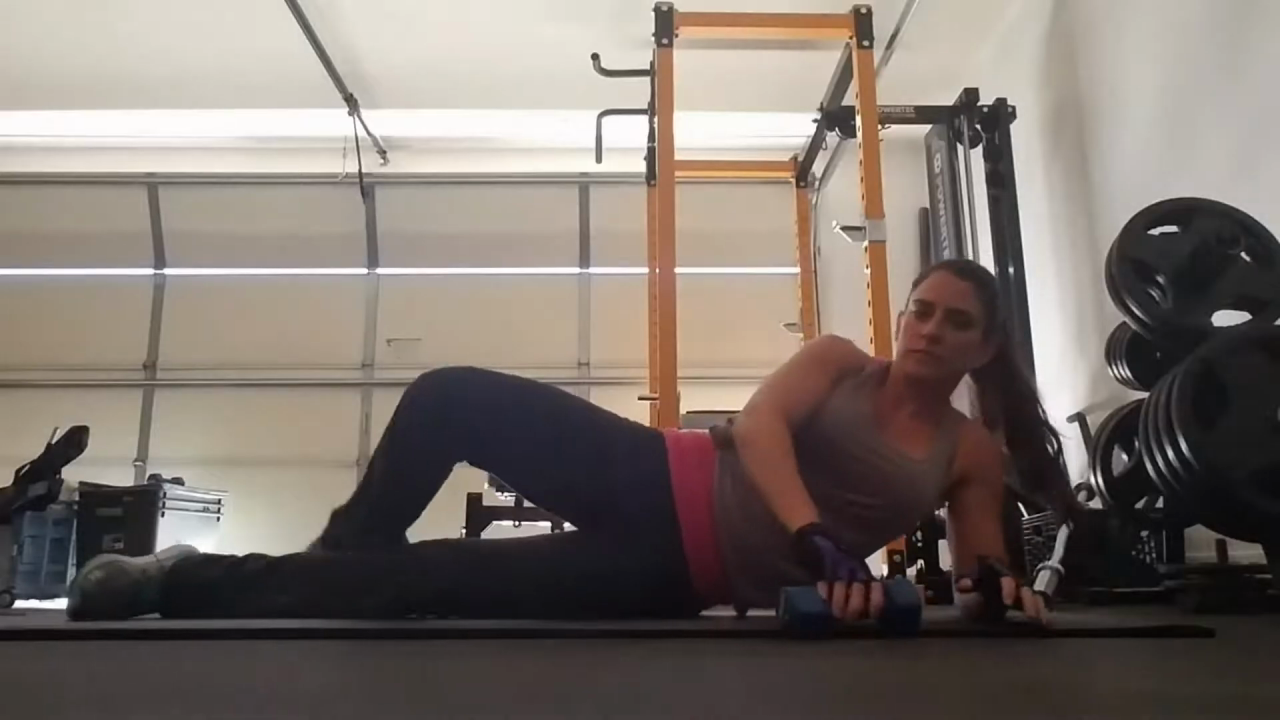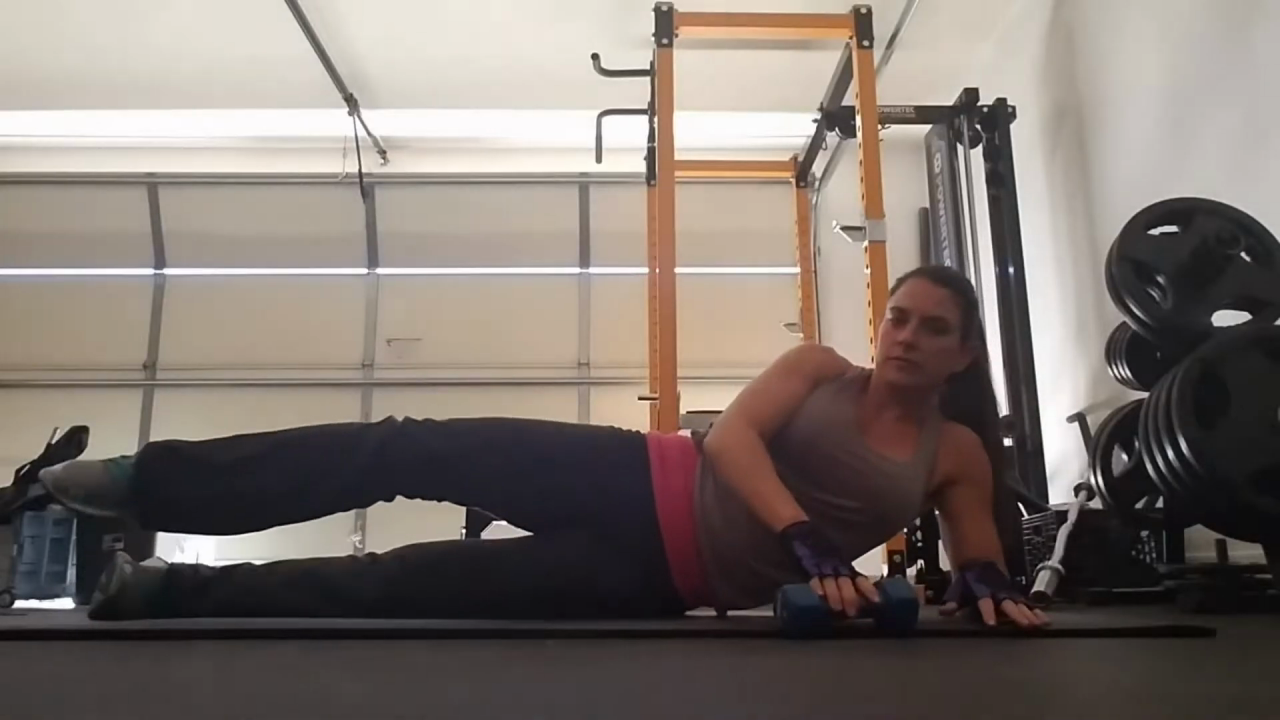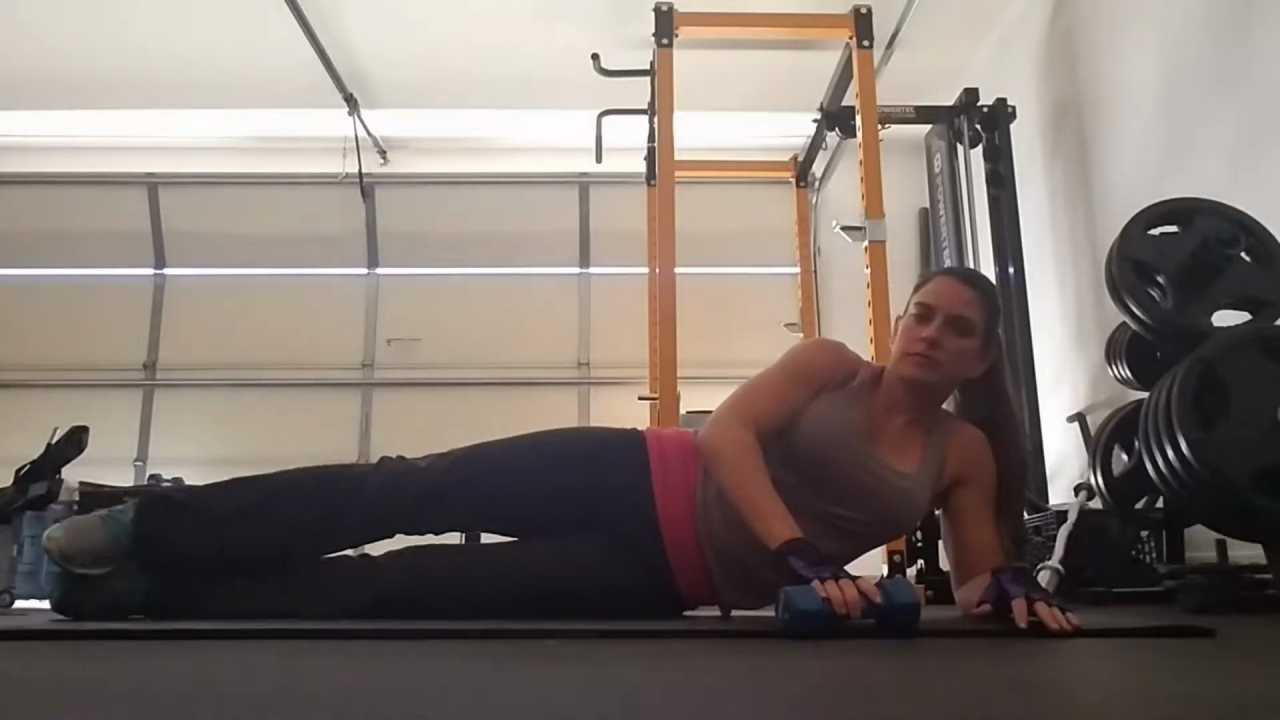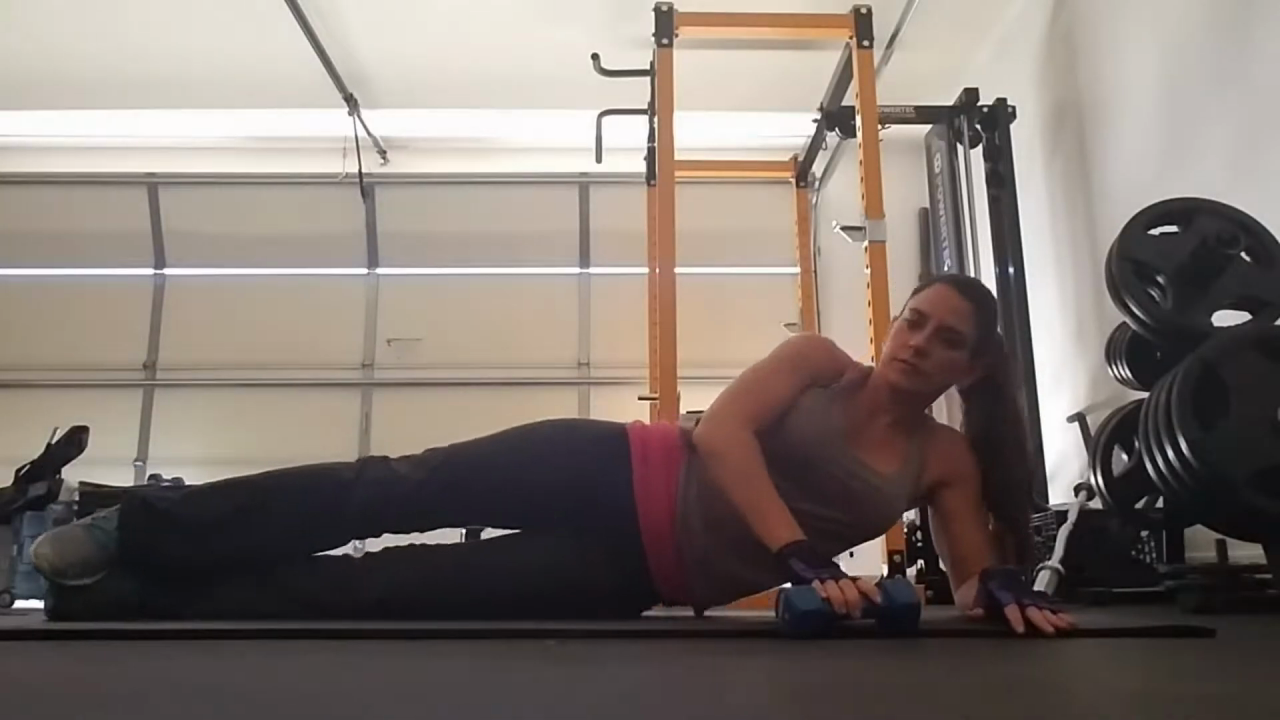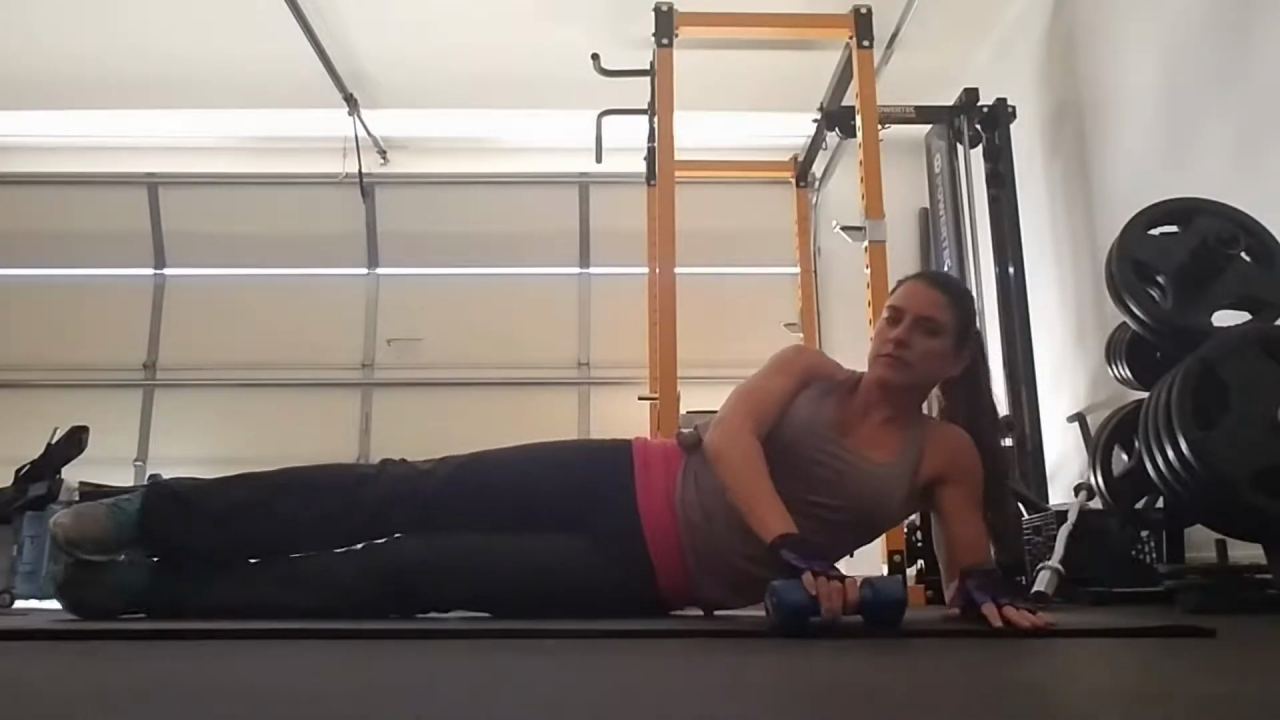
dt=0.5s
person 1, frame 1
left shoulder: (972, 456)
right shoulder: (838, 360)
left elbow: (981, 570)
right elbow: (757, 425)
left wrist: (996, 584)
right wrist: (816, 540)
left hip: (678, 577)
right hip: (660, 477)
left knee: (432, 583)
right knee: (454, 397)
left ankle: (186, 582)
right ankle: (348, 549)
person 1, frame 2
left shoulder: (956, 456)
right shoulder: (820, 368)
left elbow: (981, 566)
right elbow: (729, 432)
left wrist: (986, 585)
right wrist: (804, 539)
left hip: (658, 580)
right hip: (639, 482)
left knee: (413, 583)
right knee: (412, 451)
left ankle: (171, 589)
right ankle: (150, 480)
person 1, frame 3
left shoulder: (964, 455)
right shoulder: (831, 364)
left elbow: (979, 576)
right elbow: (726, 431)
left wrist: (1010, 586)
right wrist: (799, 554)
left hip: (664, 580)
right hip: (639, 482)
left knee: (412, 588)
right knee: (414, 490)
left ankle: (156, 590)
right ankle: (146, 528)
person 1, frame 4
left shoulder: (945, 460)
right shoulder: (818, 361)
left elbow: (973, 576)
right elbow: (721, 430)
left wrist: (1004, 589)
right wrist: (800, 557)
left hip: (642, 568)
right hip: (619, 473)
left knee: (404, 588)
right knee: (406, 490)
left ankle: (142, 597)
right ankle: (132, 534)
person 1, frame 5
left shoulder: (947, 454)
right shoulder: (809, 369)
left elbow: (968, 571)
right elbow: (727, 434)
left wrist: (984, 591)
right wrist: (791, 550)
left hip: (648, 581)
right hip: (630, 483)
left knee: (411, 569)
right knee: (409, 493)
left ankle: (158, 585)
right ankle: (150, 515)
